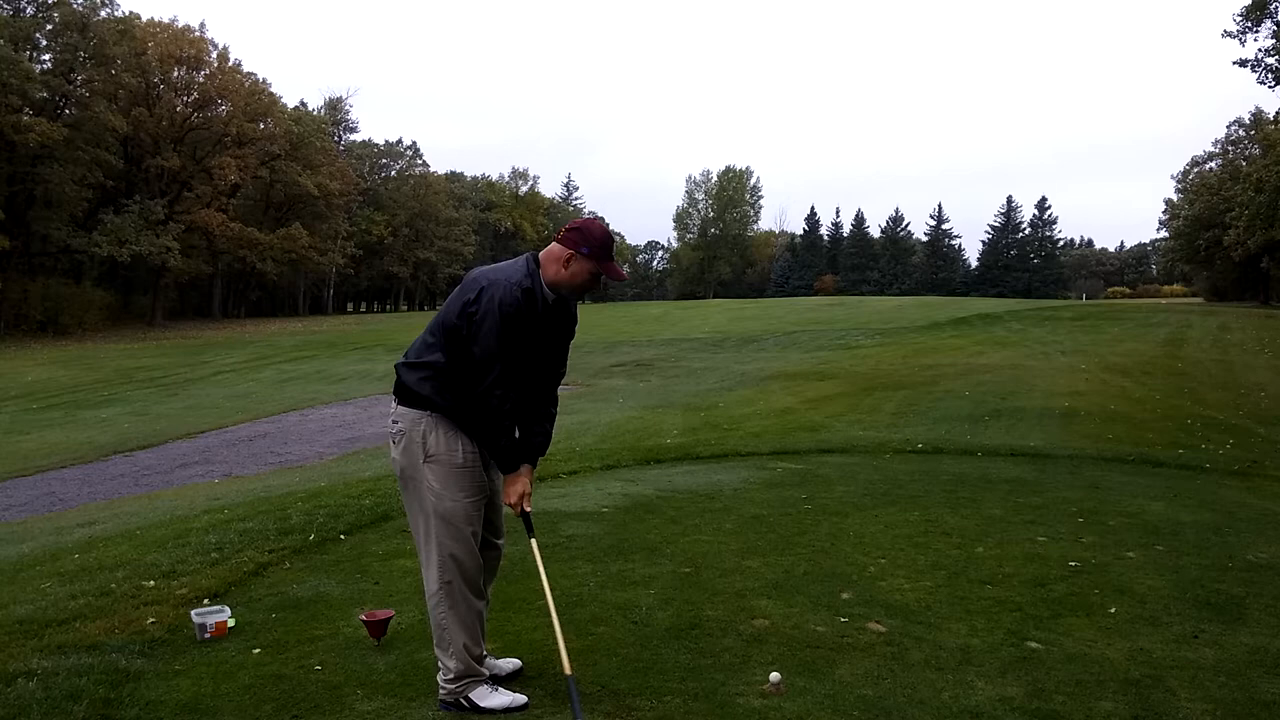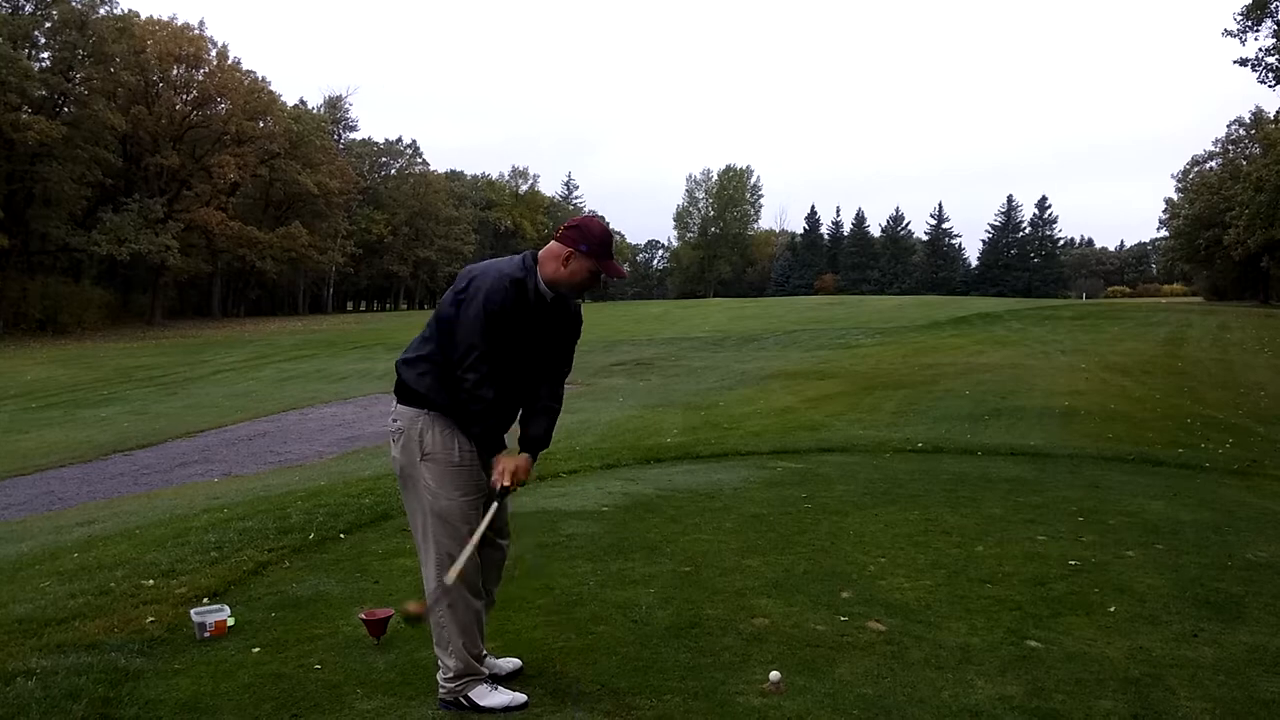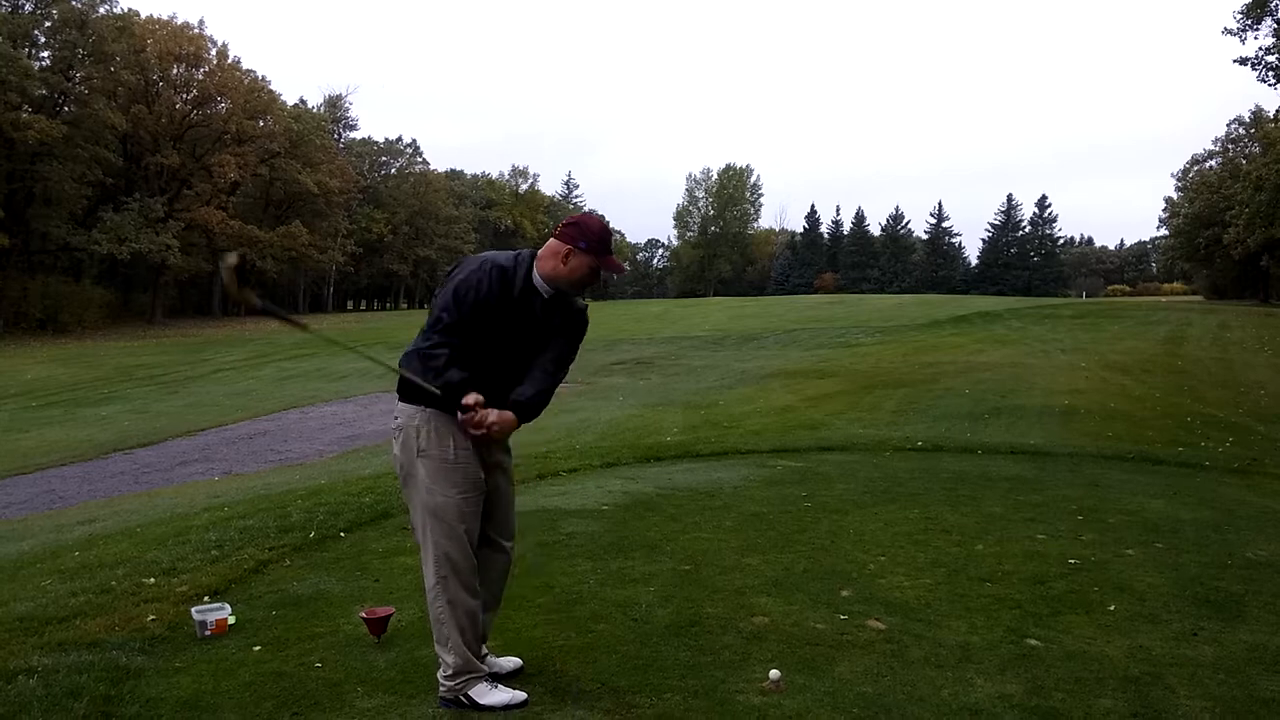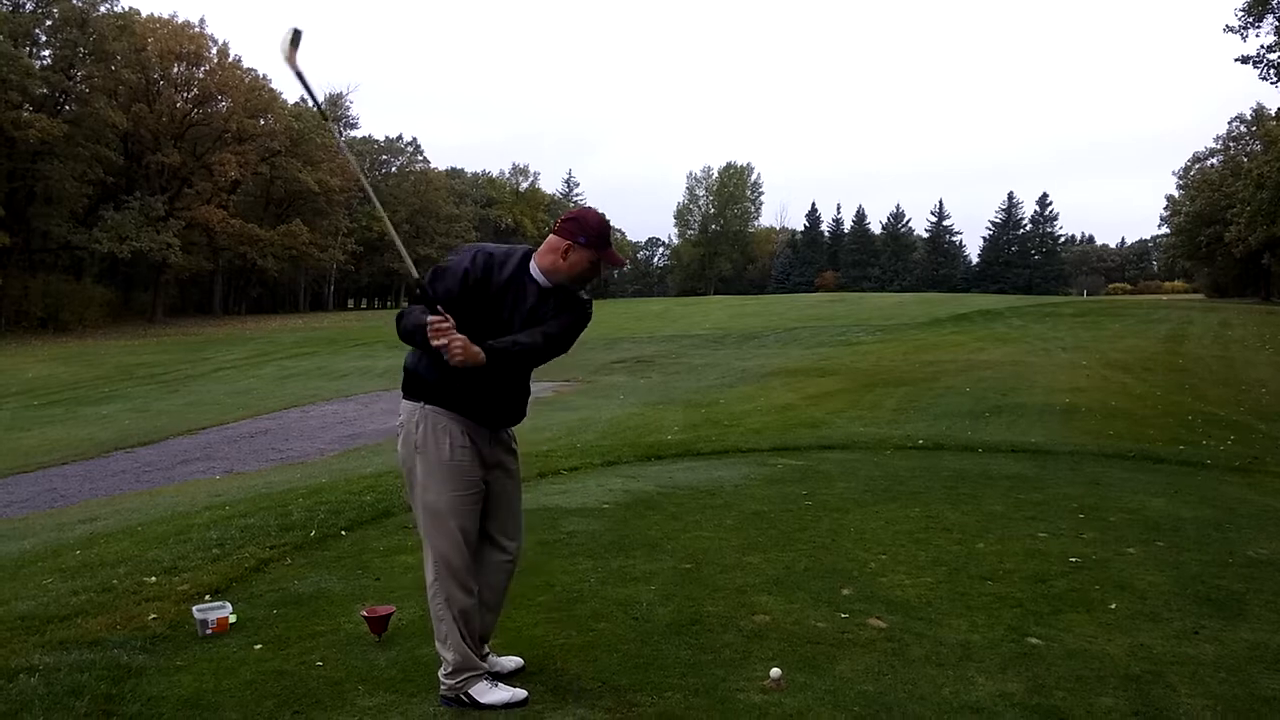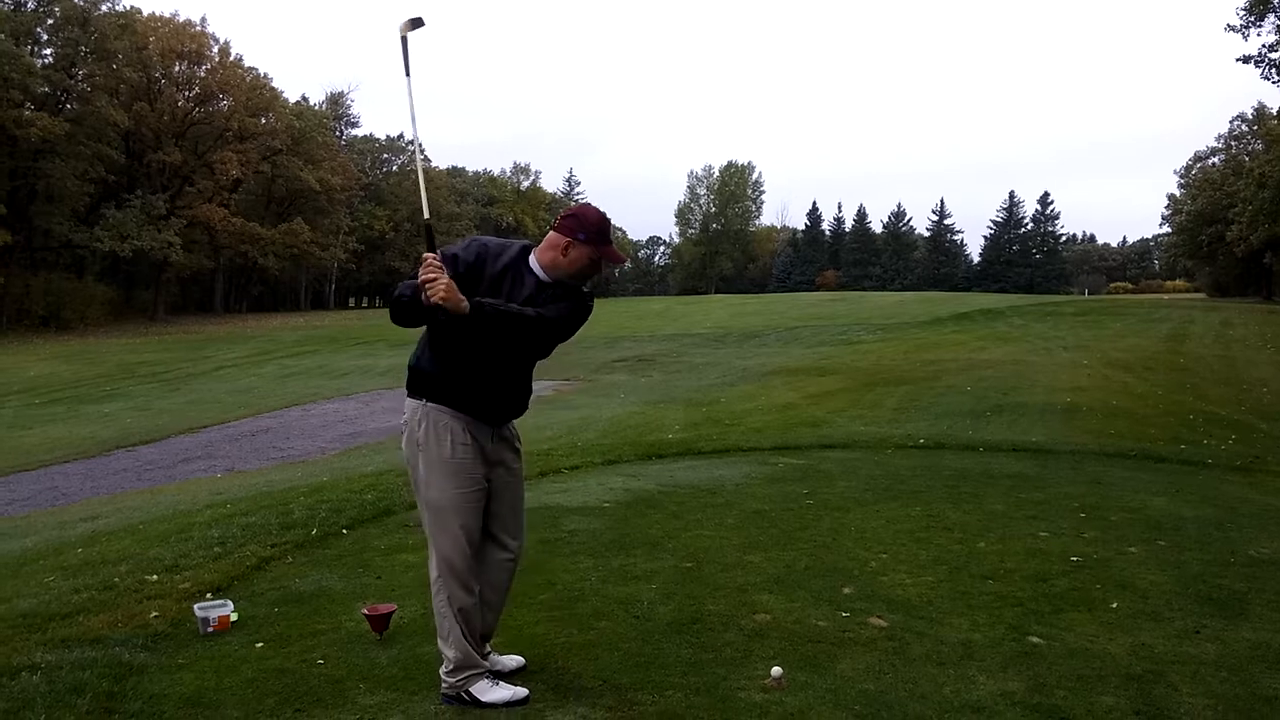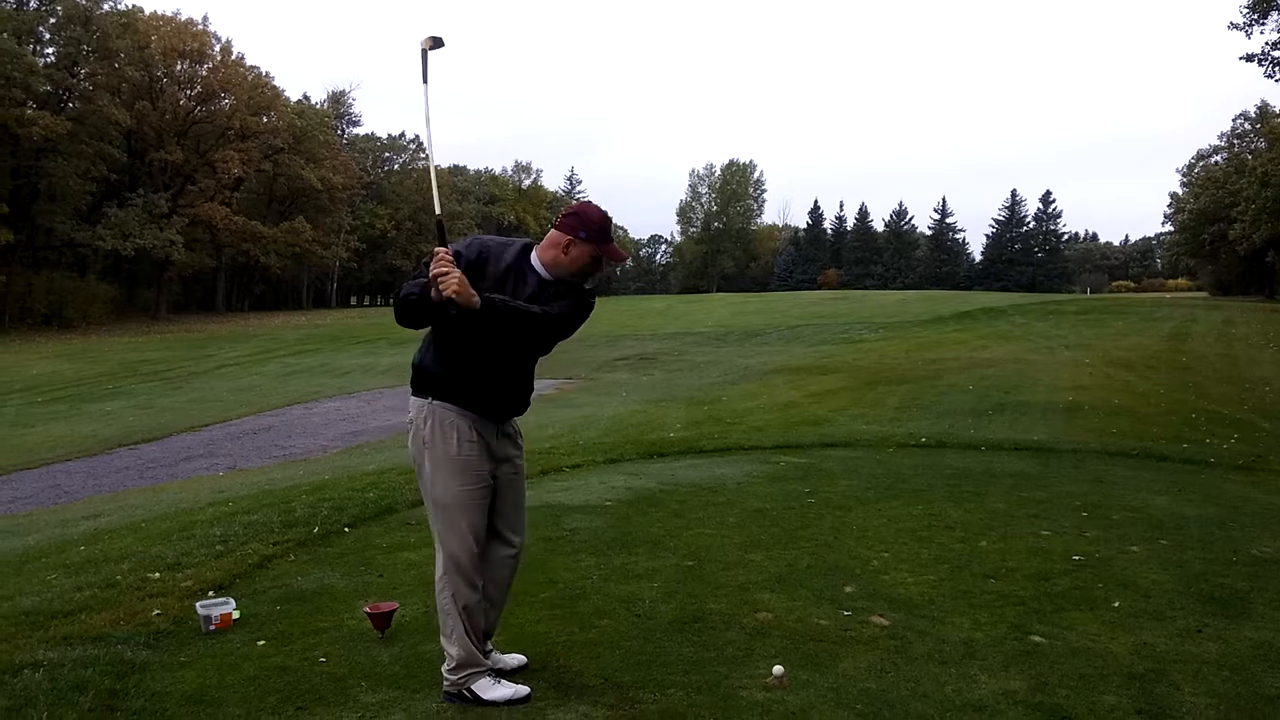
dt=0.1s
person 1, frame 1
left shoulder: (561, 312)
right shoulder: (505, 290)
left elbow: (542, 390)
right elbow: (489, 385)
left wrist: (527, 462)
right wrist: (509, 467)
left hip: (473, 427)
right hip: (430, 422)
left knee: (485, 546)
right knee: (454, 555)
left ankle: (469, 655)
right ankle: (459, 683)
person 1, frame 2
left shoulder: (565, 312)
right shoulder: (499, 284)
left elbow: (546, 387)
right elbow: (471, 373)
left wrist: (528, 451)
right wrist: (498, 449)
left hip: (474, 427)
right hip: (430, 420)
left knee: (489, 545)
right knee: (453, 553)
left ankle: (470, 655)
right ankle: (459, 681)
person 1, frame 3
left shoulder: (570, 315)
right shoulder: (489, 273)
left elbow: (545, 374)
right elbow: (440, 340)
left wrist: (511, 414)
right wrist: (464, 395)
left hip: (489, 427)
right hip: (433, 419)
left knee: (495, 547)
right knee: (453, 552)
left ankle: (470, 654)
right ankle: (460, 680)
person 1, frame 4
left shoulder: (573, 307)
right shoulder: (482, 264)
left elbow: (532, 348)
right elbow: (410, 317)
left wrist: (480, 354)
right wrist: (431, 326)
left hip: (489, 423)
right hip: (437, 416)
left knee: (499, 546)
right knee: (453, 551)
left ankle: (472, 652)
right ankle: (460, 678)
person 1, frame 5
left shoulder: (573, 301)
right shoulder: (478, 256)
left elbow: (526, 329)
right elbow: (401, 309)
left wrist: (464, 306)
right wrist: (425, 293)
left hip: (497, 424)
right hip: (441, 417)
left knee: (502, 547)
right knee: (456, 550)
left ankle: (475, 650)
right ankle: (462, 677)
person 1, frame 6
left shoulder: (574, 298)
right shoulder: (482, 255)
left elbow: (531, 324)
right elbow: (407, 309)
left wrist: (475, 302)
right wrist: (435, 292)
left hip: (499, 421)
right hip: (445, 414)
left knee: (505, 543)
right knee: (461, 547)
left ankle: (476, 648)
right ankle: (464, 674)
